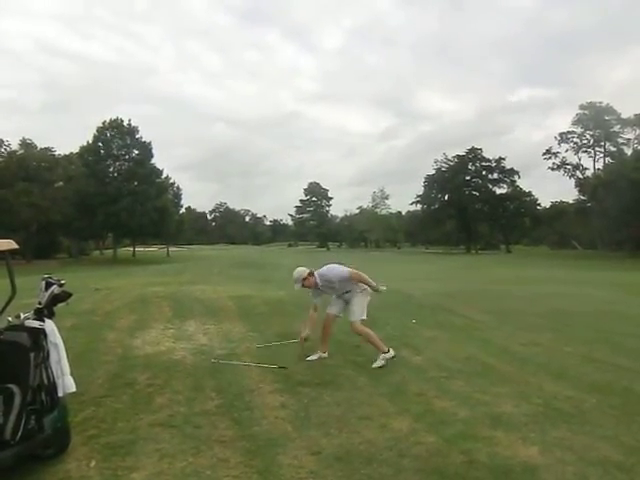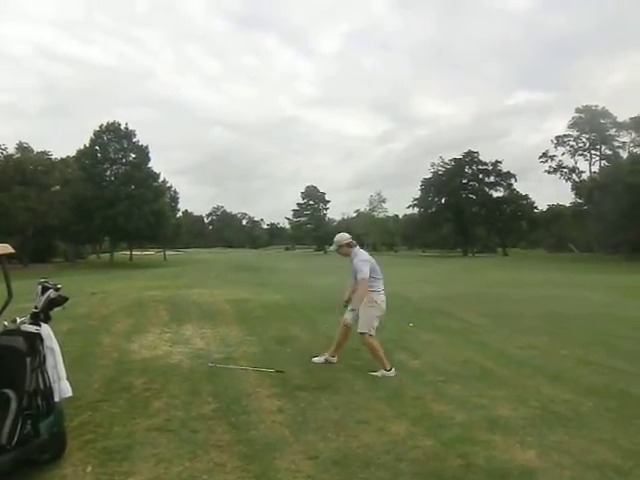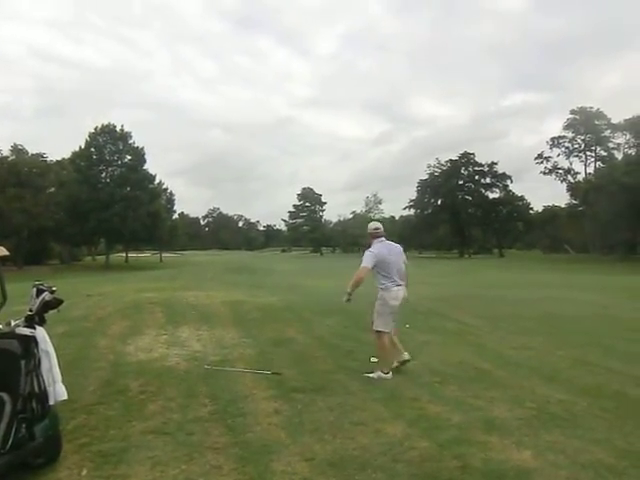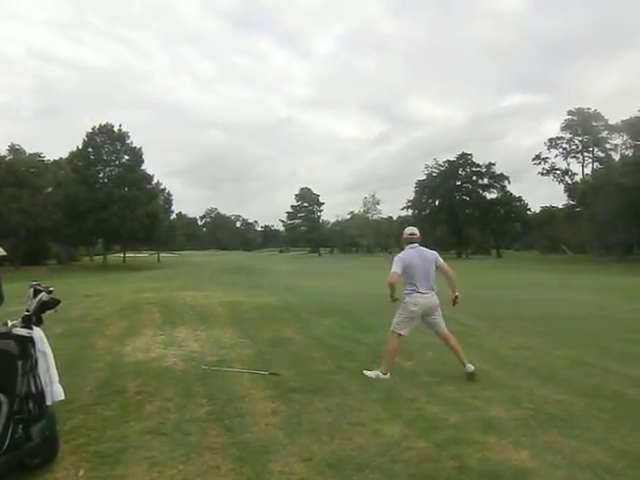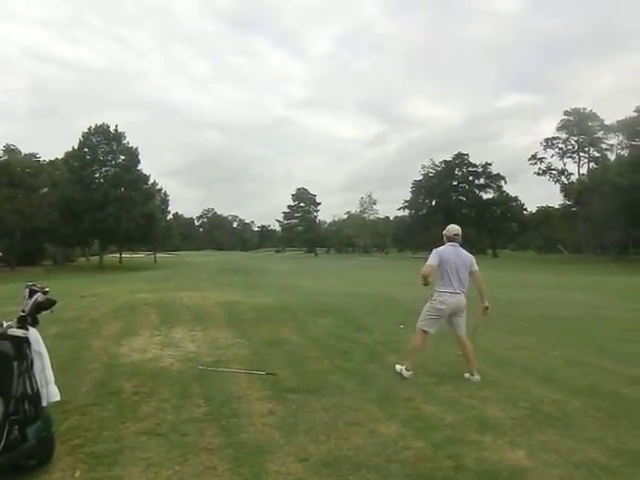
dt=0.3s
person 1, frame 1
left shoulder: (329, 273)
right shoulder: (315, 287)
left elbow: (356, 274)
right elbow: (314, 310)
left wrist: (374, 287)
right wrist: (307, 330)
left hip: (358, 291)
left knee: (356, 326)
right knee: (328, 318)
left ankle: (385, 351)
right ankle: (322, 351)
person 1, frame 2
left shoulder: (361, 259)
right shoulder: (357, 256)
left elbow: (363, 285)
left wrist: (354, 308)
right wrist: (348, 295)
left hip: (373, 298)
right hip: (365, 297)
left knee: (365, 335)
right knee: (345, 324)
left ankle: (387, 368)
right ankle: (330, 355)
person 1, frame 3
left shoulder: (372, 252)
right shoulder: (396, 247)
left elbow: (360, 276)
right elbow: (405, 267)
left wrist: (348, 293)
right wrist: (402, 285)
left hip: (388, 294)
right hip: (398, 291)
left knee: (381, 332)
right knee: (377, 324)
left ankle: (385, 370)
right ankle: (401, 354)
person 1, frame 4
left shoulder: (401, 257)
right shoulder: (431, 254)
left elbow: (392, 281)
right elbow: (449, 272)
left wrist: (392, 294)
right wrist: (455, 292)
left hip: (413, 301)
right hip: (431, 299)
left knee: (395, 334)
right knee: (444, 333)
left ankle: (383, 372)
right ankle: (468, 366)
person 1, frame 5
left shoulder: (439, 251)
right shoulder: (468, 256)
left elbow: (425, 273)
right elbow: (479, 280)
left wrist: (425, 280)
right wrist: (484, 301)
left hip: (441, 299)
right hip: (460, 300)
left knee: (421, 331)
right knee: (462, 337)
left ankle: (407, 368)
right ankle: (473, 373)
